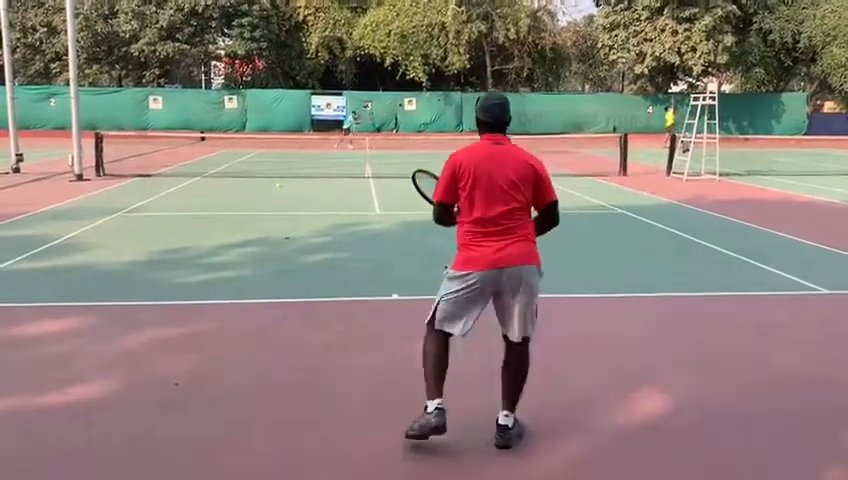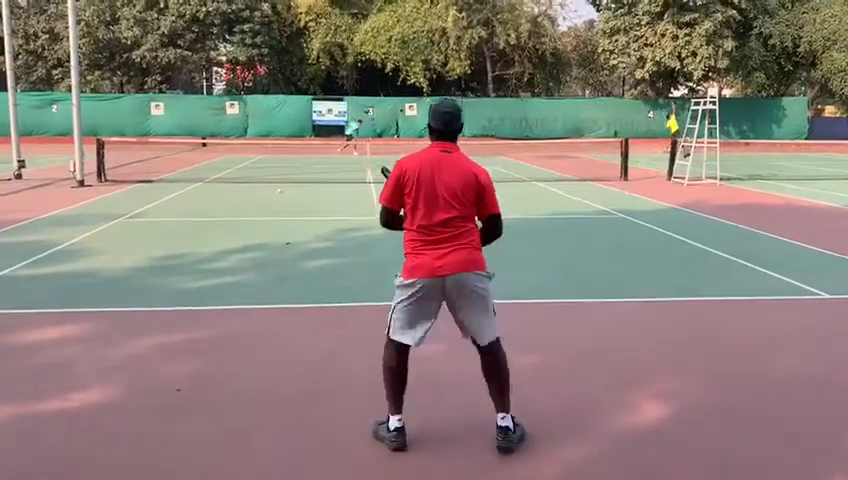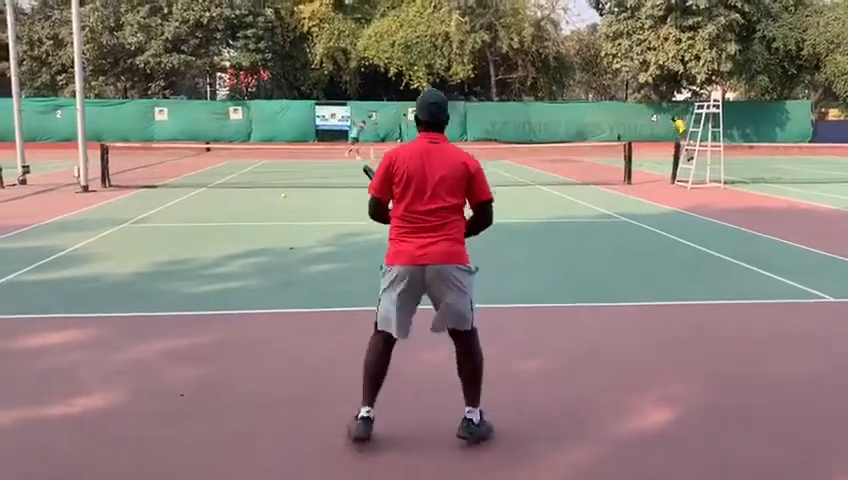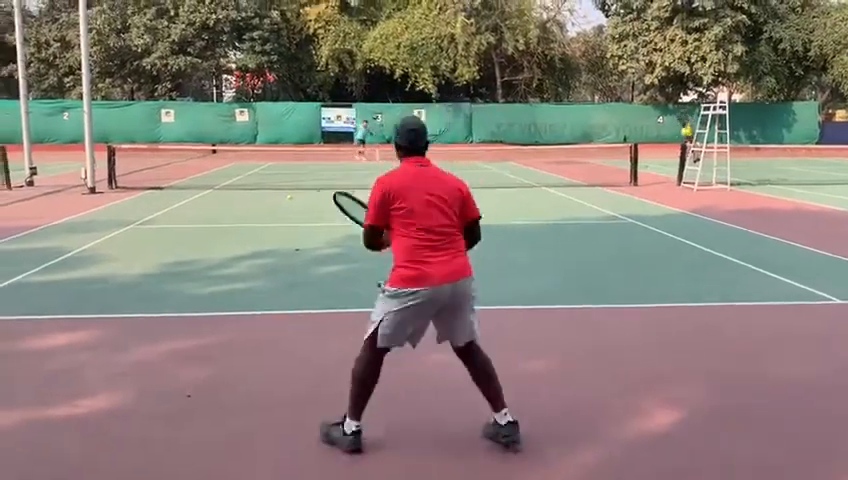
dt=0.3s
person 1, frame 1
left shoulder: (459, 160)
right shoulder: (531, 163)
left elbow: (441, 216)
right elbow: (550, 219)
left hip: (473, 265)
right hip: (521, 264)
left knee: (436, 333)
right knee: (516, 343)
left ankle: (433, 409)
right ankle: (507, 422)
person 1, frame 2
left shoulder: (405, 166)
right shoulder: (477, 172)
left elbow: (387, 220)
right elbow: (493, 228)
left hip: (419, 272)
right hip: (467, 270)
left knee: (396, 343)
right knee: (489, 345)
left ankle: (395, 425)
right ankle: (506, 425)
person 1, frame 3
left shoulder: (394, 157)
right shoulder: (467, 163)
left elbow: (376, 212)
right elbow: (485, 217)
left hip: (403, 262)
right hip: (450, 262)
left knee: (383, 336)
right knee: (465, 337)
left ankle: (364, 416)
right ankle: (472, 418)
person 1, frame 4
left shoulder: (386, 183)
right shoulder: (455, 183)
left elbow: (371, 241)
right elbow: (473, 235)
left hip: (412, 282)
right hip: (457, 279)
left knee: (372, 349)
right knee: (468, 348)
left ankle: (351, 428)
right ankle: (504, 421)
